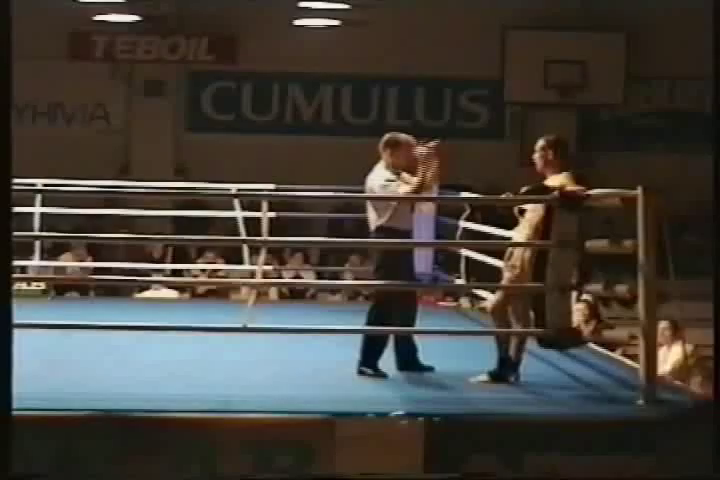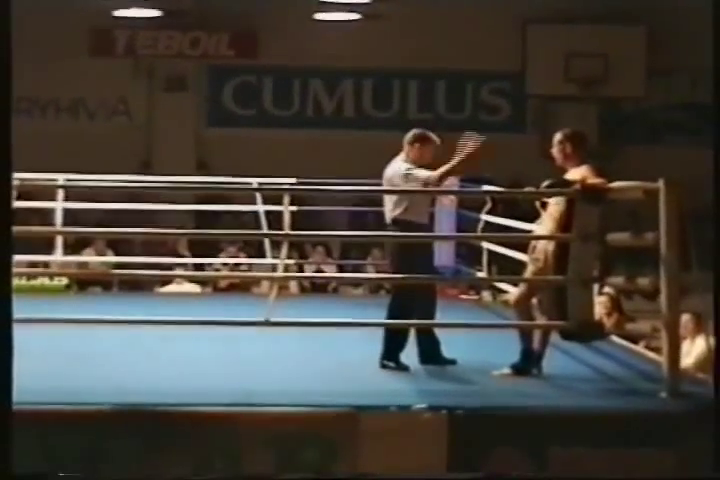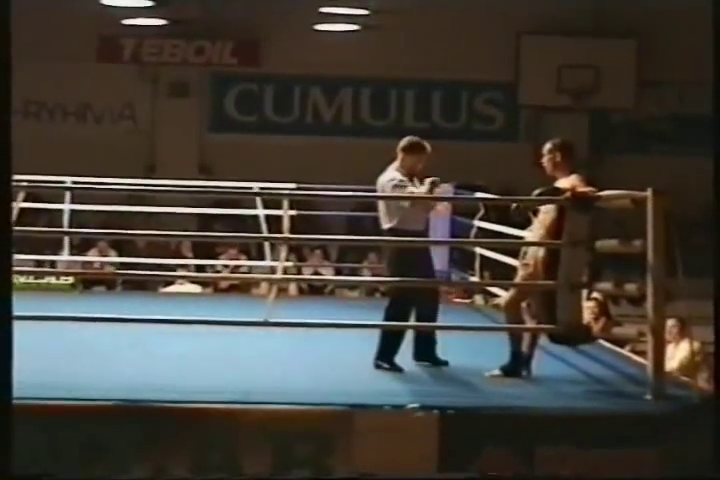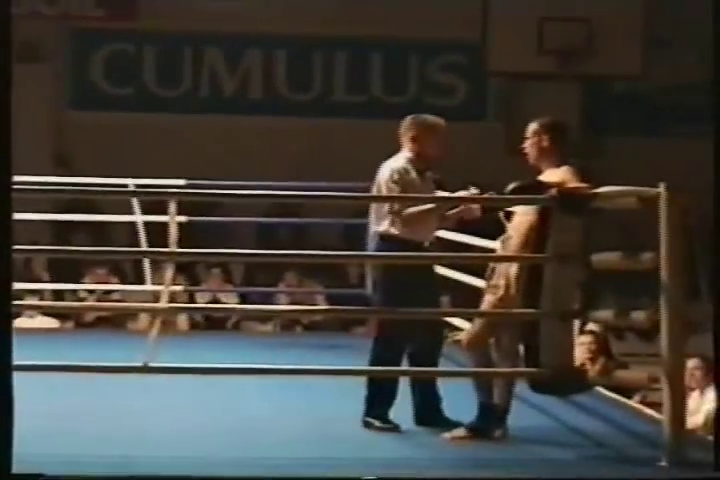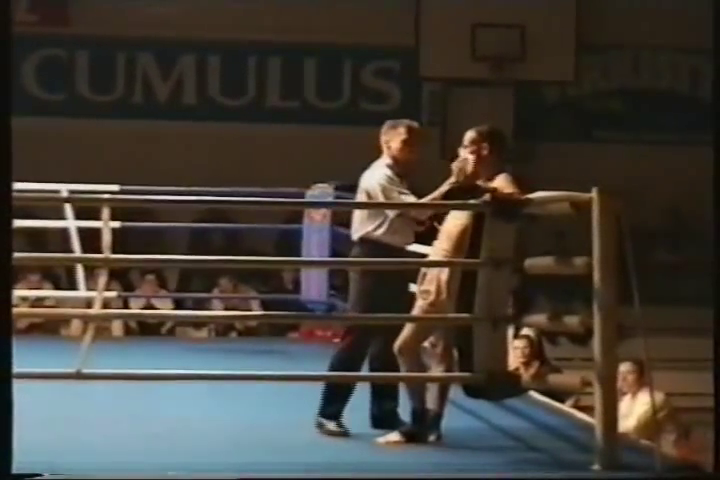
dt=1s
person 1, frame 1
left shoulder: (563, 180)
right shoulder: (548, 184)
left elbow: (581, 193)
right wrist: (518, 209)
left hip: (531, 254)
right hip: (521, 252)
left knee: (497, 306)
right knee: (519, 311)
left ankle: (506, 366)
right ankle: (508, 367)
person 1, frame 2
left shoulder: (584, 173)
right shoulder: (570, 177)
left elbow: (602, 186)
right wrist: (541, 201)
left hip: (554, 248)
right hip: (544, 246)
left knee: (520, 299)
right knee: (545, 306)
left ankle: (530, 359)
right ankle: (531, 359)
person 1, frame 3
left shoulder: (574, 182)
right shoulder: (559, 186)
left elbow: (591, 195)
left hip: (544, 256)
right hip: (535, 254)
right knee: (533, 309)
person 1, frame 4
left shoulder: (563, 176)
right shoulder: (544, 180)
left hip: (520, 276)
right hip: (507, 273)
left knee: (475, 339)
right knee: (504, 344)
left ankle: (490, 417)
right ankle: (492, 418)
person 1, frame 5
left shoulder: (499, 183)
right shoulder: (473, 186)
left elbow: (520, 200)
left wrist: (490, 195)
right wrist: (457, 178)
left hip: (450, 277)
right hip: (438, 275)
left knee: (406, 346)
right knee: (441, 349)
right ankle: (427, 423)
person 2, frame 1
left shoulder: (399, 175)
right shoulder: (379, 178)
left elbow: (427, 185)
right elbow: (409, 194)
left wrist: (431, 163)
right wrist: (424, 166)
left hip: (401, 240)
right hip: (388, 240)
left knee: (406, 301)
right knee: (385, 302)
left ankle: (407, 357)
right ankle: (367, 362)
person 2, frame 2
left shoulder: (412, 171)
right shoulder: (399, 170)
left elbow: (432, 182)
right elbow: (435, 179)
right wrist: (463, 156)
left hip: (418, 234)
right hip: (405, 235)
left knee: (425, 294)
right knee: (404, 295)
left ankle: (430, 351)
right ankle: (390, 355)
person 2, frame 3
left shoulder: (410, 179)
right shoulder: (391, 180)
left elbow: (424, 205)
right elbow: (419, 200)
left wrist: (428, 192)
right wrist: (428, 188)
left hip: (417, 240)
right hip: (402, 242)
left knee: (428, 296)
right knee: (401, 300)
left ankle: (425, 351)
right ankle: (384, 356)
person 2, frame 4
left shoulder: (424, 176)
right shoulder: (394, 171)
right elbow: (402, 218)
left wrist: (458, 212)
right wrist: (444, 203)
left hip: (417, 256)
right hip: (394, 255)
left knee: (428, 335)
right knee: (393, 335)
left ankle: (427, 409)
right ankle: (375, 411)
person 2, frame 5
left shoulder: (395, 179)
right shoulder: (379, 177)
left elbow: (413, 218)
right elbow: (420, 210)
right wrist: (452, 183)
left hip: (392, 261)
right hip: (373, 259)
left knee: (390, 340)
right knee: (358, 336)
left ankle: (385, 412)
right ankle: (329, 412)
